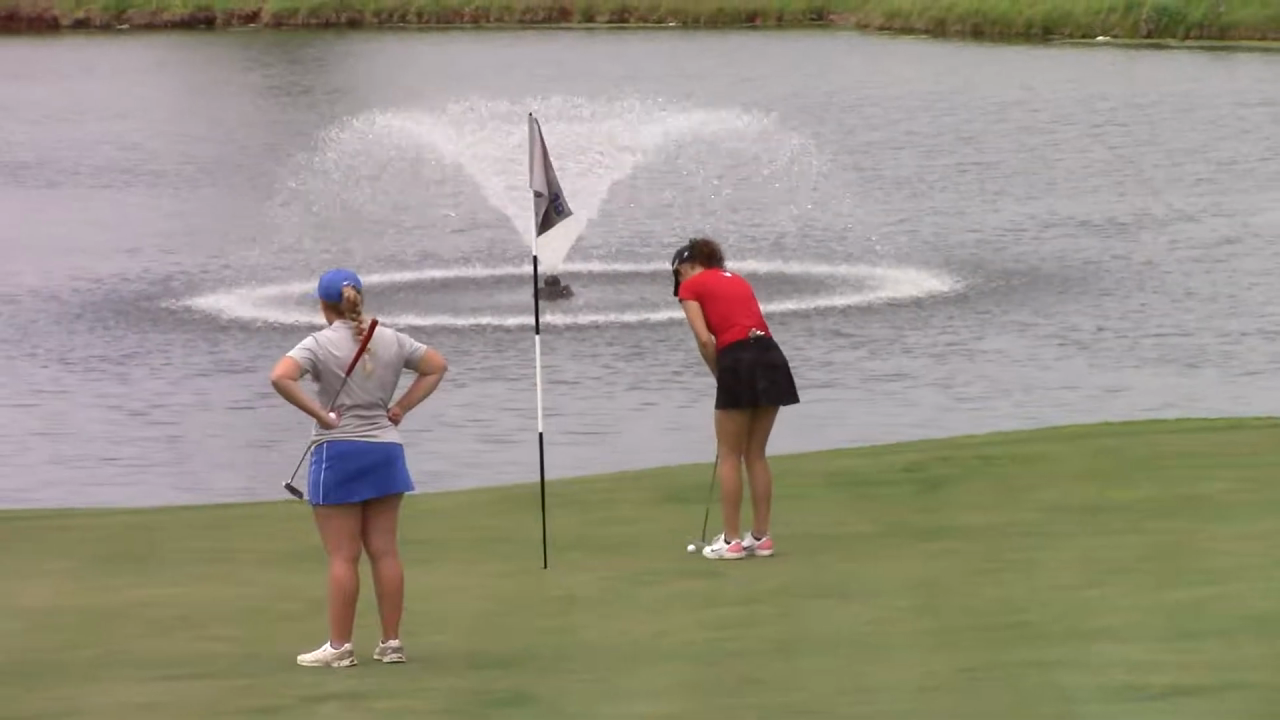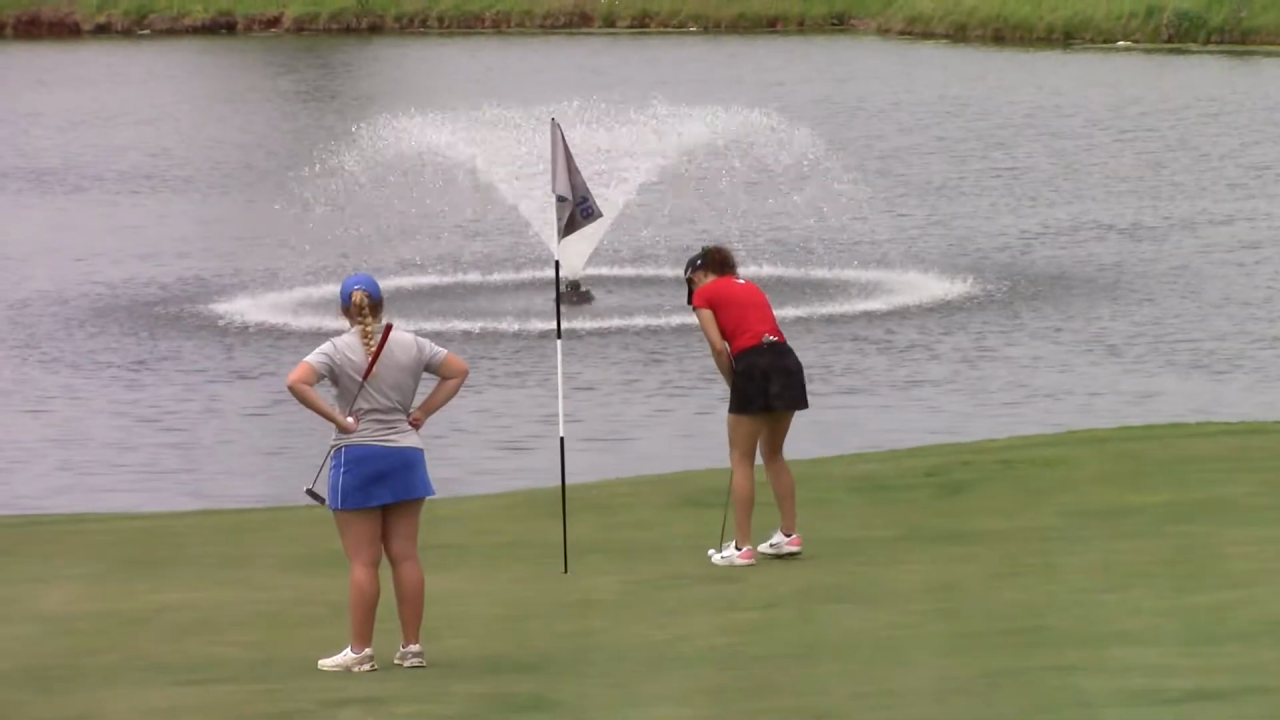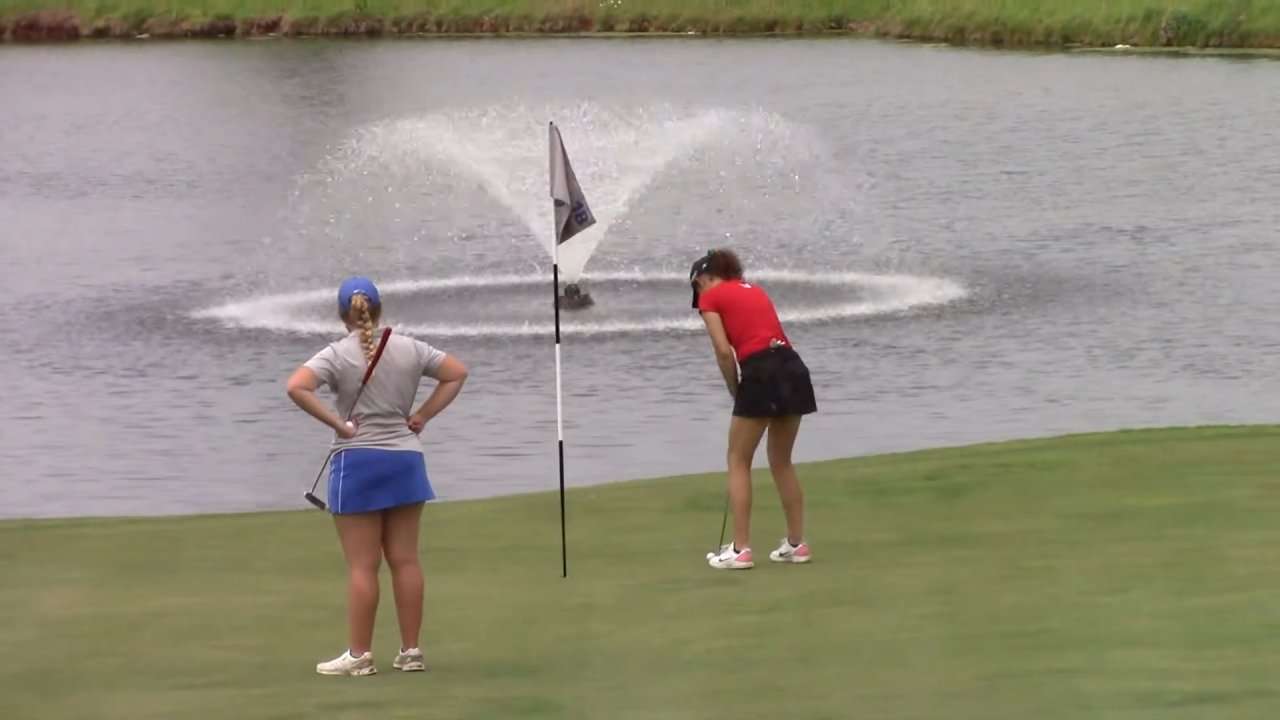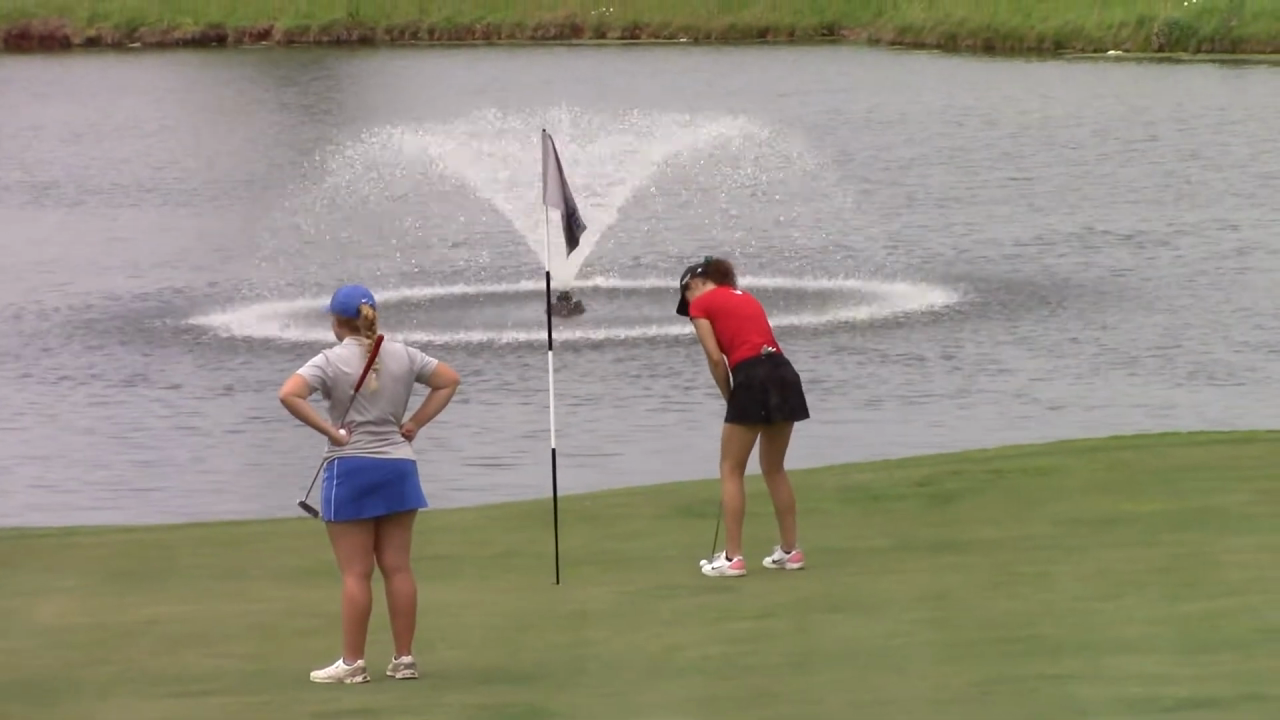
dt=0.7s
person 1, frame 1
left shoulder: (320, 344)
right shoulder: (391, 340)
left elbow: (280, 378)
right elbow: (438, 366)
left wrist: (319, 415)
right wrist: (402, 407)
left hip: (338, 454)
right hip: (385, 452)
left knee: (342, 557)
right knee: (384, 552)
left ankle: (340, 646)
right ankle: (391, 642)
person 1, frame 2
left shoulder: (337, 349)
right shoulder: (411, 344)
left elbow: (296, 382)
right elbow: (459, 370)
left wrist: (336, 419)
right wrist: (424, 412)
left hip: (358, 458)
right hip: (406, 456)
left knee: (363, 562)
right knee: (405, 556)
left ankle: (360, 651)
right ankle: (412, 647)
person 1, frame 3
left shoulder: (337, 354)
right shoulder: (410, 348)
left elbow: (296, 387)
right elbow: (458, 373)
left wrist: (338, 424)
right wrist: (423, 415)
left hip: (358, 462)
right hip: (405, 460)
left knee: (362, 566)
right knee: (405, 560)
left ankle: (359, 654)
right ankle: (411, 650)
person 1, frame 4
left shoulder: (330, 361)
right shoulder: (402, 355)
left elbow: (288, 395)
right elbow: (450, 380)
left wrist: (330, 432)
right wrist: (416, 423)
left hip: (351, 470)
right hip: (398, 467)
left knee: (355, 574)
right knee: (398, 568)
left ankle: (353, 662)
right ankle: (404, 658)
person 2, frame 1
left shoulder: (690, 287)
right shoulder: (737, 279)
left elbow: (705, 340)
left wrist: (719, 377)
right wrist: (725, 374)
left hip: (739, 362)
right hip: (771, 357)
left knee: (729, 455)
right knee: (755, 453)
left ankle: (731, 540)
right ankle: (760, 537)
person 2, frame 2
left shoulder: (703, 294)
right shoulder: (749, 286)
left elbow: (719, 348)
left wrist: (733, 385)
right wrist: (739, 384)
left hip: (754, 367)
right hip: (786, 362)
left knee: (741, 460)
right knee: (773, 454)
left ankle: (741, 547)
right ankle: (789, 534)
person 2, frame 3
left shoulder: (709, 297)
right shoulder: (754, 290)
left elbow: (725, 352)
left wrist: (735, 391)
right wrist: (743, 390)
left hip: (761, 373)
right hip: (793, 368)
left knee: (738, 462)
right knee: (781, 462)
left ankle: (740, 549)
right ankle: (796, 544)
person 2, frame 4
left shoulder: (701, 303)
right shoulder: (745, 297)
left elbow: (716, 359)
left wrist: (729, 397)
right wrist: (735, 398)
left hip: (753, 380)
right hip: (784, 375)
left knee: (731, 469)
right knee: (774, 468)
left ankle: (733, 557)
right ankle: (790, 550)
